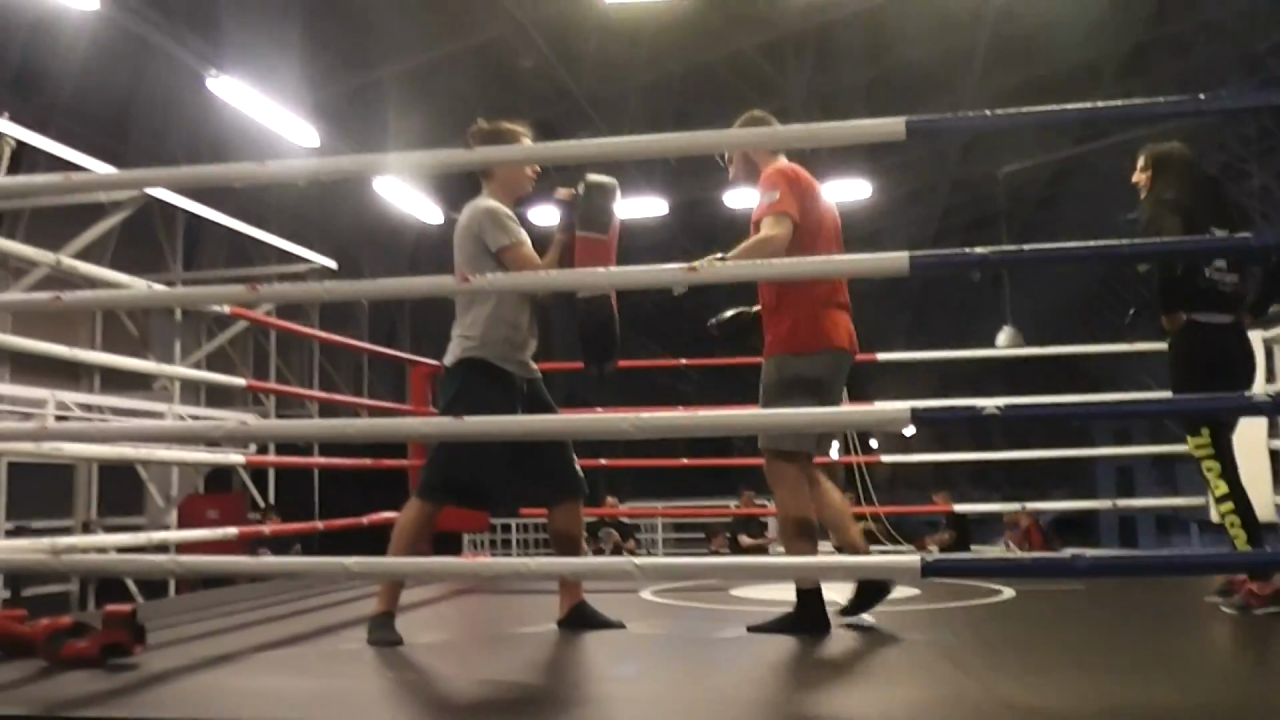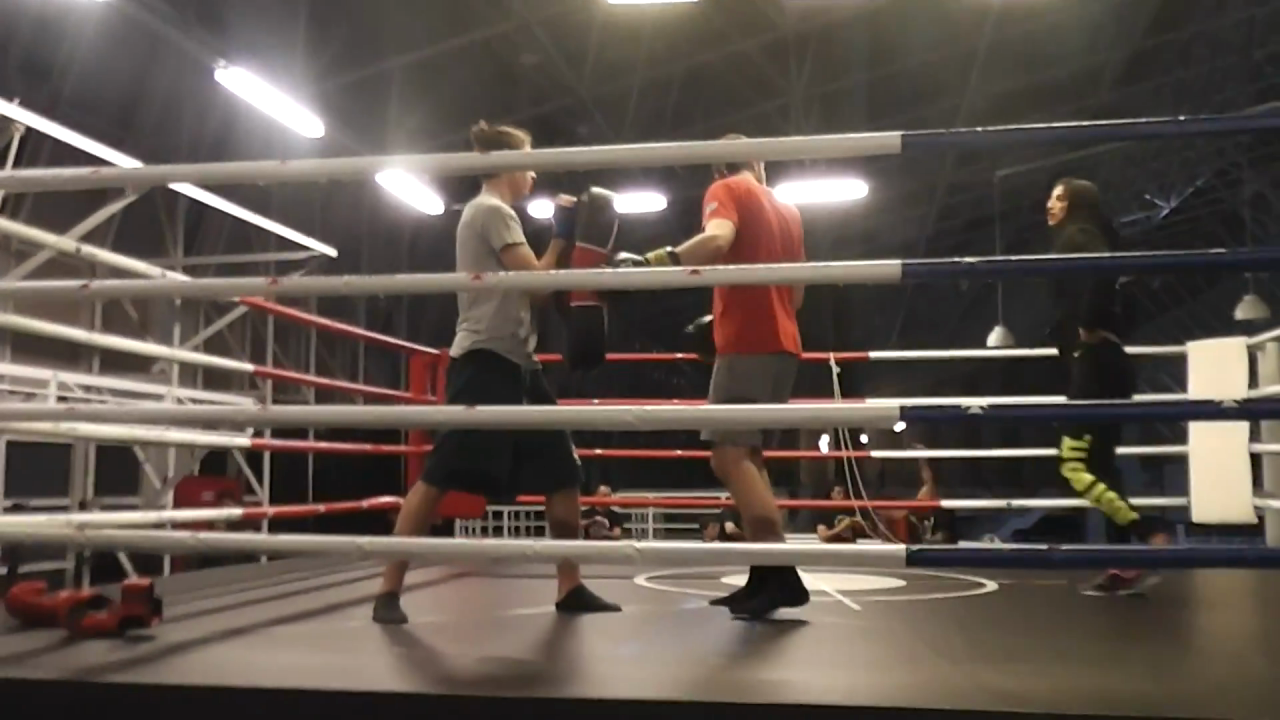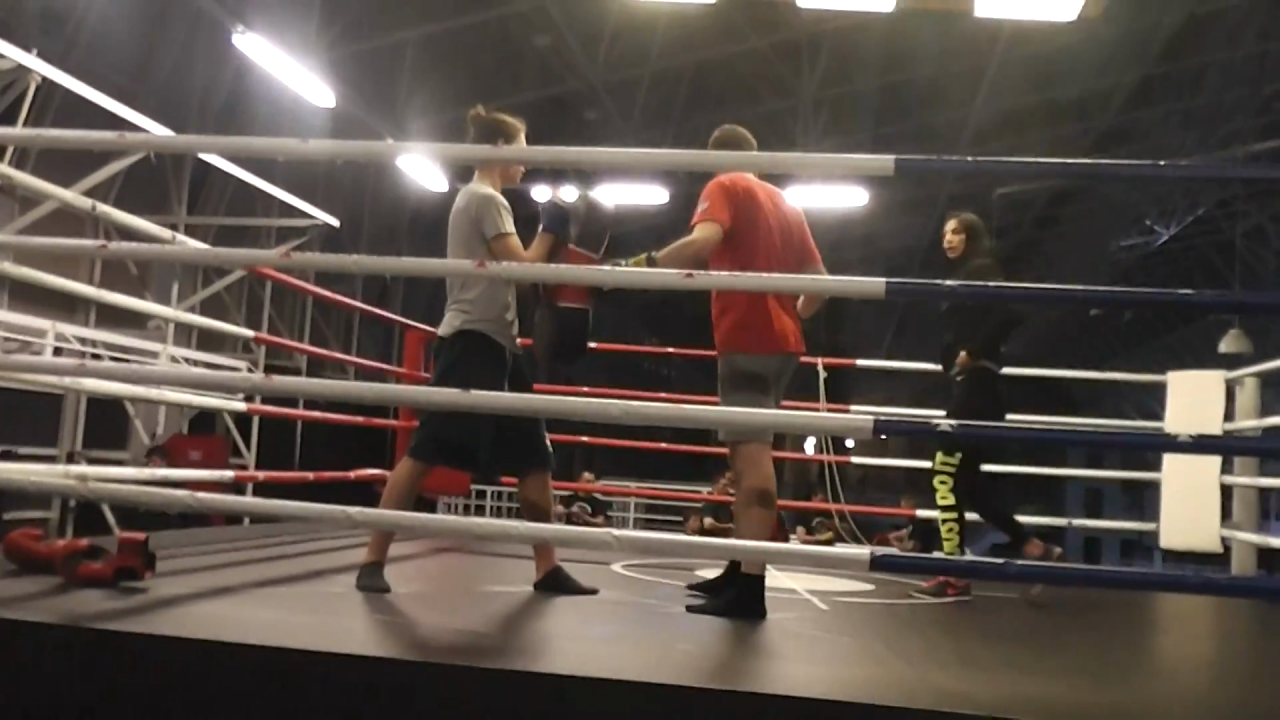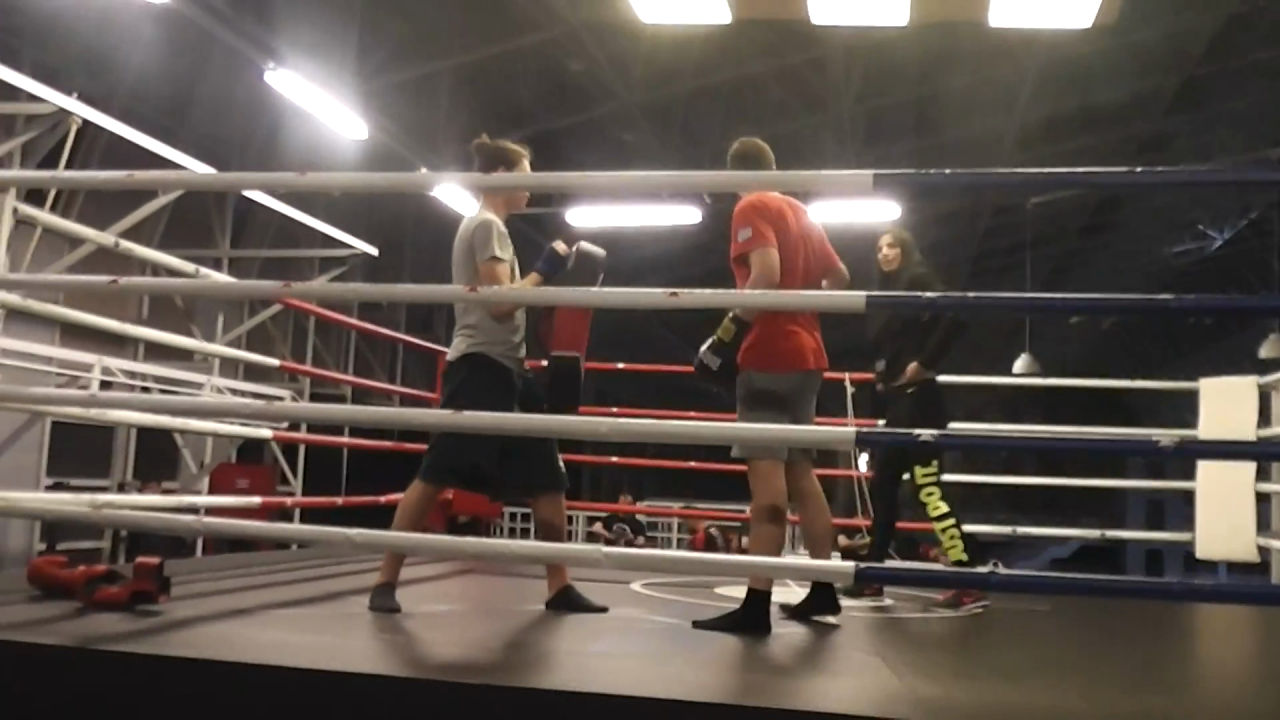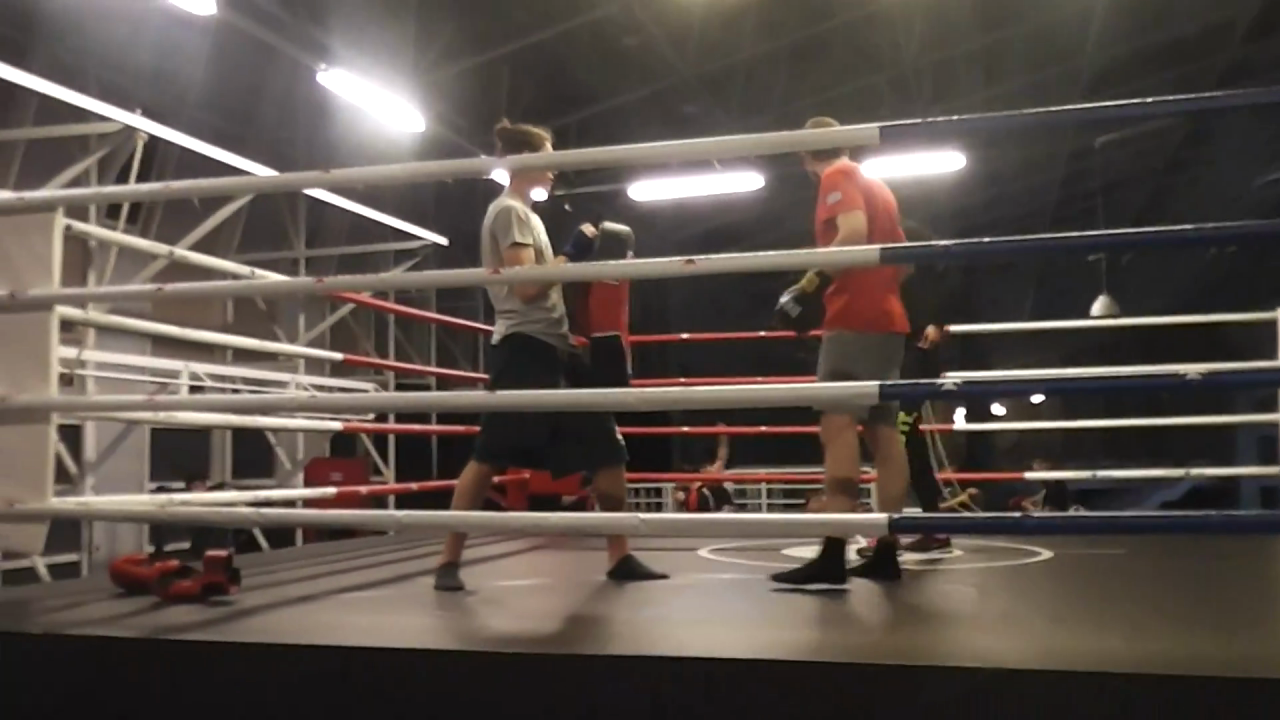
dt=0.5s
person 1, frame 1
left shoulder: (504, 221)
right shoulder: (487, 214)
right elbow: (539, 278)
left wrist: (568, 231)
right wrist: (565, 231)
left hip: (517, 370)
right hip: (479, 368)
left knee: (566, 484)
right knee: (435, 490)
left ankle: (572, 603)
right ankle: (383, 610)
person 1, frame 2
left shoulder: (494, 214)
right shoulder: (491, 211)
left elbow: (529, 291)
right elbow: (535, 281)
left wrist: (561, 238)
right wrist: (561, 235)
left hip: (515, 361)
right hip: (484, 360)
left knee: (563, 472)
right knee: (440, 475)
left ankle: (570, 587)
right ankle: (389, 590)
person 1, frame 3
left shoulder: (477, 200)
right shoulder: (485, 199)
right elbow: (522, 270)
left wrist: (551, 234)
right wrist: (551, 229)
left hip: (496, 344)
right hip: (472, 341)
left knee: (536, 458)
right knee: (426, 451)
left ankle: (547, 569)
right ankle: (373, 560)
person 1, frame 4
left shoulder: (491, 228)
right shoulder: (486, 226)
right elbow: (499, 303)
left wrist: (547, 280)
right wrist: (544, 270)
left hip: (506, 369)
right hip: (480, 366)
left knee: (548, 476)
right knee: (436, 474)
left ankle: (559, 587)
right ankle: (385, 581)
person 1, frame 5
left shoulder: (526, 213)
right shoulder: (507, 211)
right elbow: (526, 287)
left wrist: (576, 262)
right wrist: (572, 253)
left hip: (553, 345)
right hip: (525, 346)
left knee: (606, 448)
right knee: (490, 456)
left ankle: (619, 556)
right ankle: (448, 561)
person 2, frame 1
left shoulder: (778, 177)
right shoulder: (811, 189)
left elbow: (774, 241)
left wrist: (704, 271)
left hip: (798, 342)
right hip: (831, 340)
left knee: (782, 464)
right knee: (802, 466)
left ankle: (809, 605)
person 2, frame 2
left shoulder: (725, 191)
right shoulder: (786, 209)
left elbow: (718, 239)
left wrist: (652, 262)
left hip: (747, 343)
right hip: (782, 345)
left knee: (730, 455)
right knee: (747, 456)
left ankle: (782, 575)
right ankle: (760, 578)
person 2, frame 3
left shoulder: (724, 188)
right shoulder: (785, 203)
left elbow: (701, 242)
right elbow: (819, 282)
left wrist: (639, 265)
left hip: (746, 338)
right hip: (782, 341)
left knee: (751, 453)
right knee: (749, 453)
left ankle: (750, 587)
right ankle: (736, 571)
person 2, frame 4
left shoulder: (751, 209)
right shoulder: (801, 213)
left elbow: (765, 275)
right elbow: (839, 278)
left wrist: (729, 331)
left hip: (768, 356)
right hip: (805, 355)
left knee: (766, 472)
right knee: (799, 470)
left ankle: (756, 605)
right ankle: (823, 590)
person 2, frame 5
left shoulder: (837, 178)
right shoulder: (876, 186)
left elbow: (853, 235)
left wrist: (810, 285)
left hip: (854, 318)
right hip: (887, 319)
left knee: (837, 423)
right knee: (883, 429)
person 3, frame 1
left shoulder: (1161, 209)
right shoulder: (1217, 211)
left elbow: (1170, 254)
left wrist: (1169, 309)
left hip: (1196, 345)
right hip: (1233, 344)
left knee: (1215, 465)
right knee: (1216, 461)
person 3, frame 2
left shoulder: (1075, 237)
right shoulder: (1093, 240)
left elbow: (1104, 276)
right elbow: (1112, 300)
left wrist: (1088, 328)
left hip: (1094, 363)
right hip: (1107, 363)
left knee: (1074, 464)
right knee: (1099, 464)
left ankle: (1153, 537)
right ankle: (1125, 566)
person 3, frame 3
left shoulder: (980, 269)
right shoulder: (965, 275)
left elbow: (1007, 314)
left wrist: (971, 351)
right wrist: (956, 354)
left hip: (975, 385)
right hip: (973, 386)
left knee: (946, 473)
right knee: (969, 477)
left ankle: (954, 574)
right ankle: (1037, 549)
person 3, frame 4
left shoulder: (918, 279)
right shoulder: (887, 293)
left elbow: (953, 319)
left wrist: (924, 362)
right wrist: (881, 378)
left hip: (917, 395)
right hip: (898, 397)
left knee: (928, 489)
right knee: (883, 487)
person 3, frame 5
left shoulder: (911, 236)
left elbow: (948, 279)
left wrist: (937, 322)
left hip: (918, 349)
left knee: (900, 434)
right knee: (908, 437)
right ankle: (935, 530)
